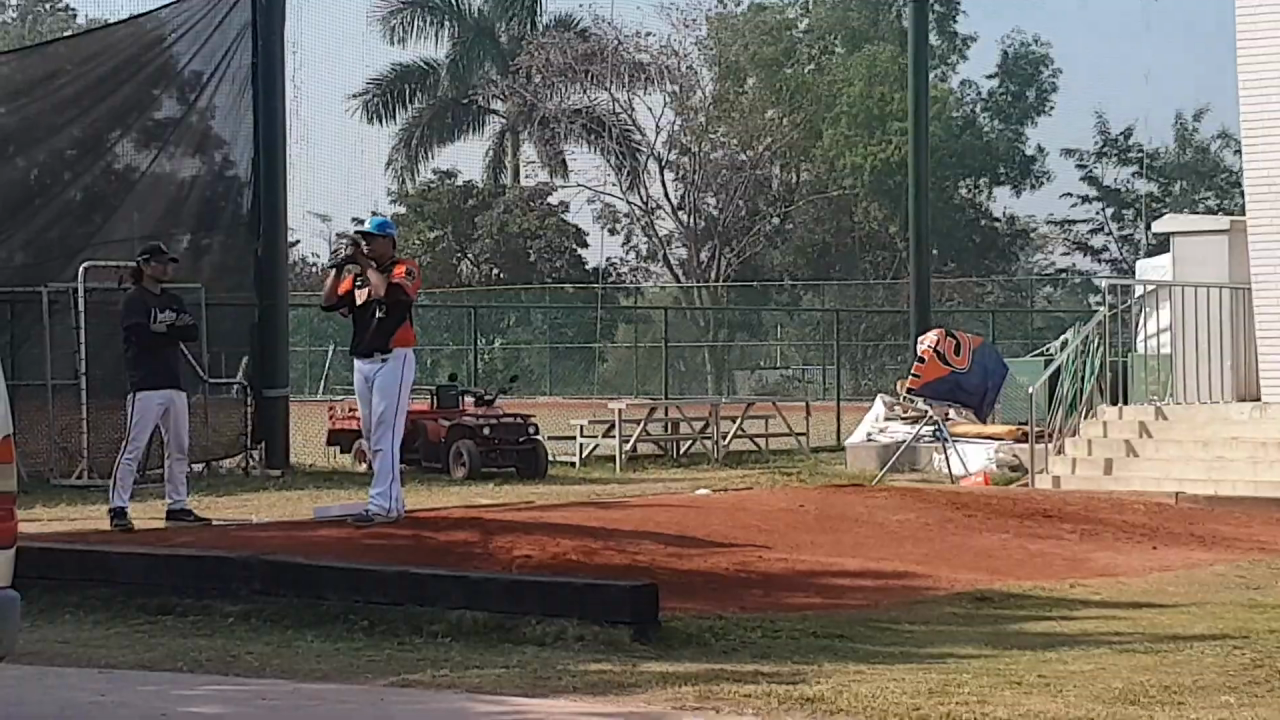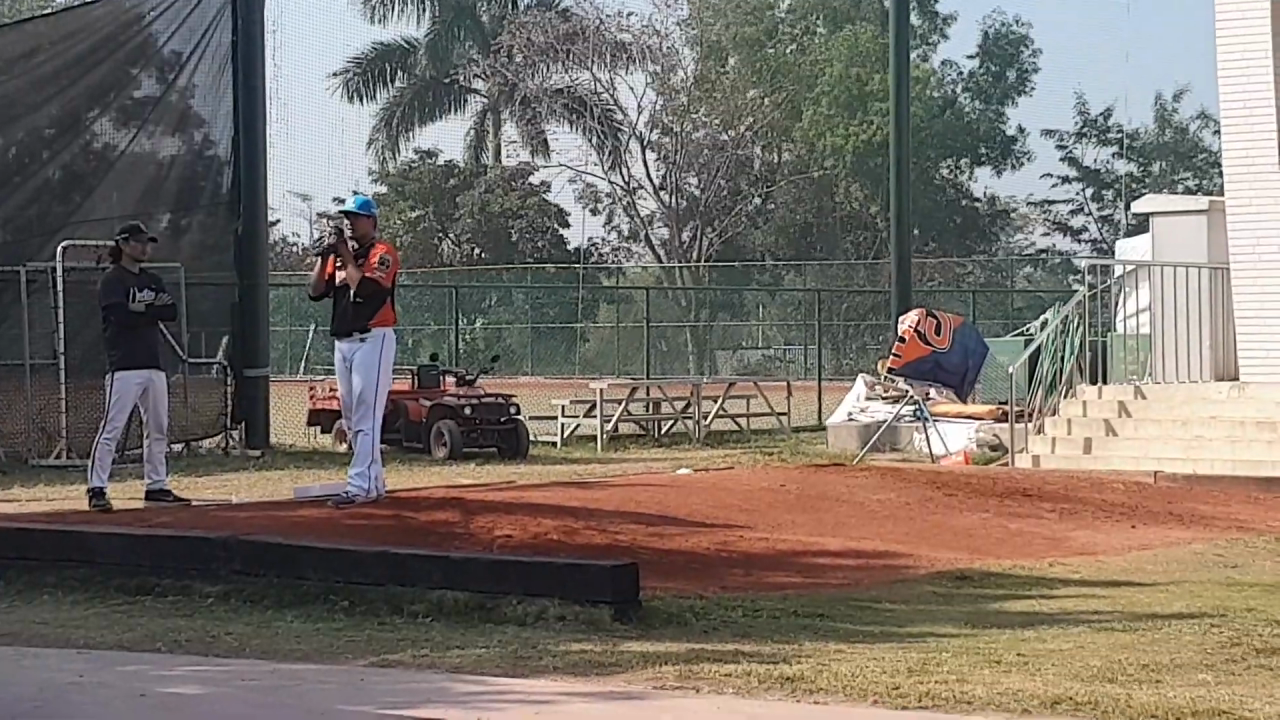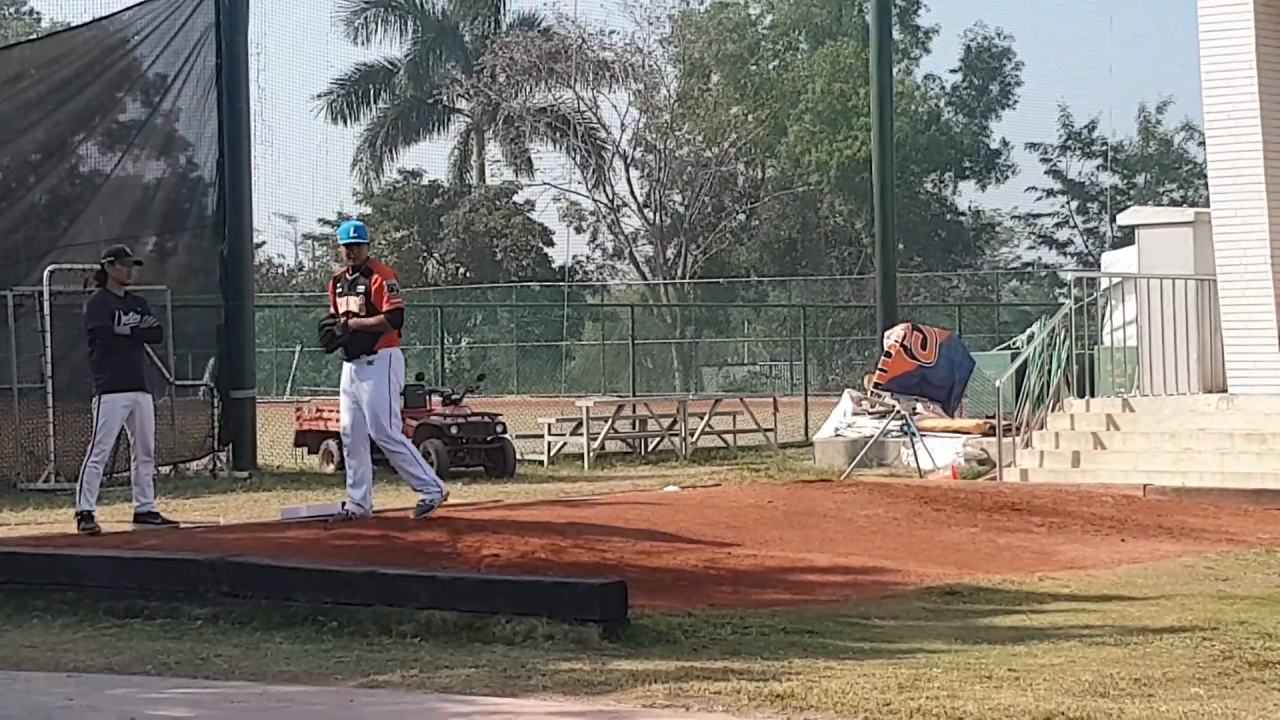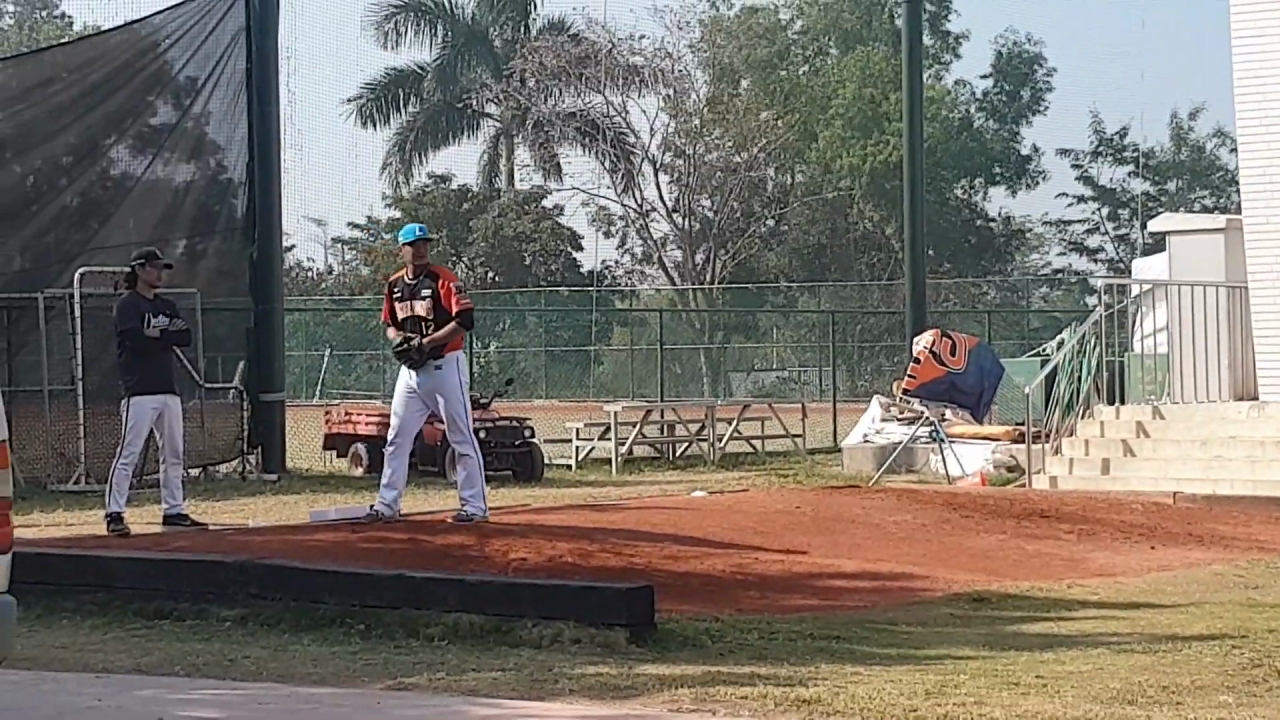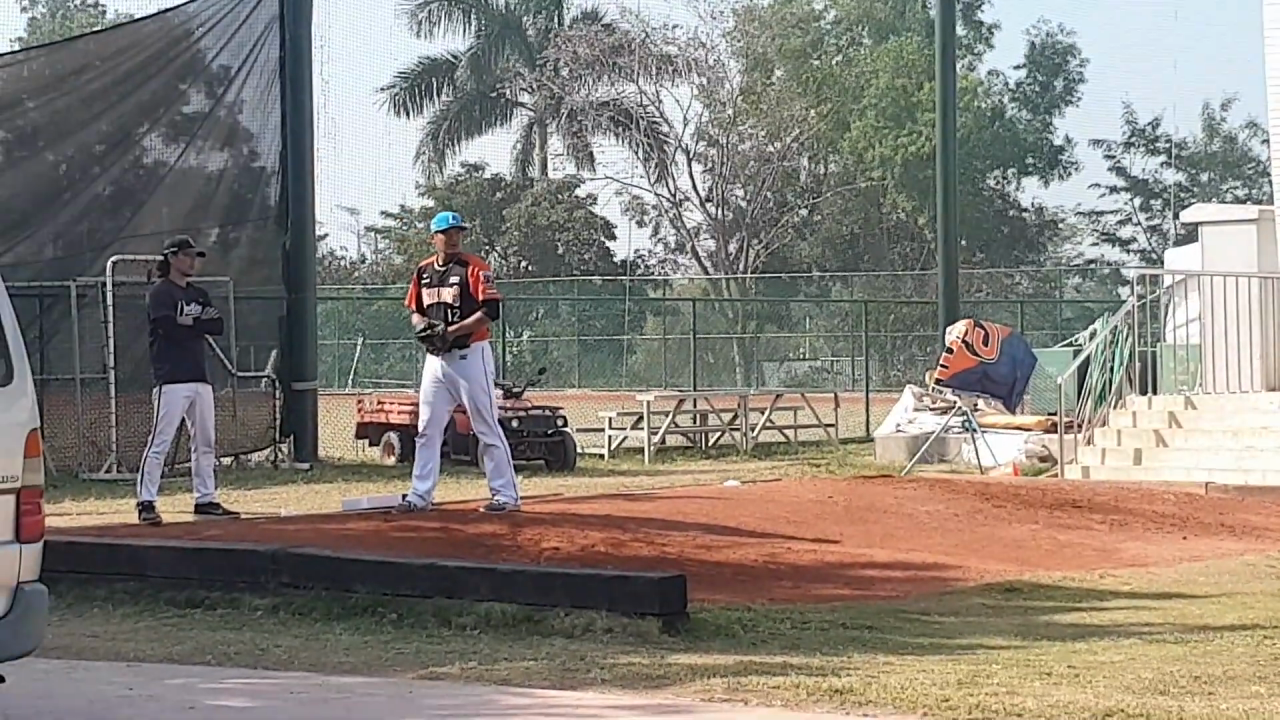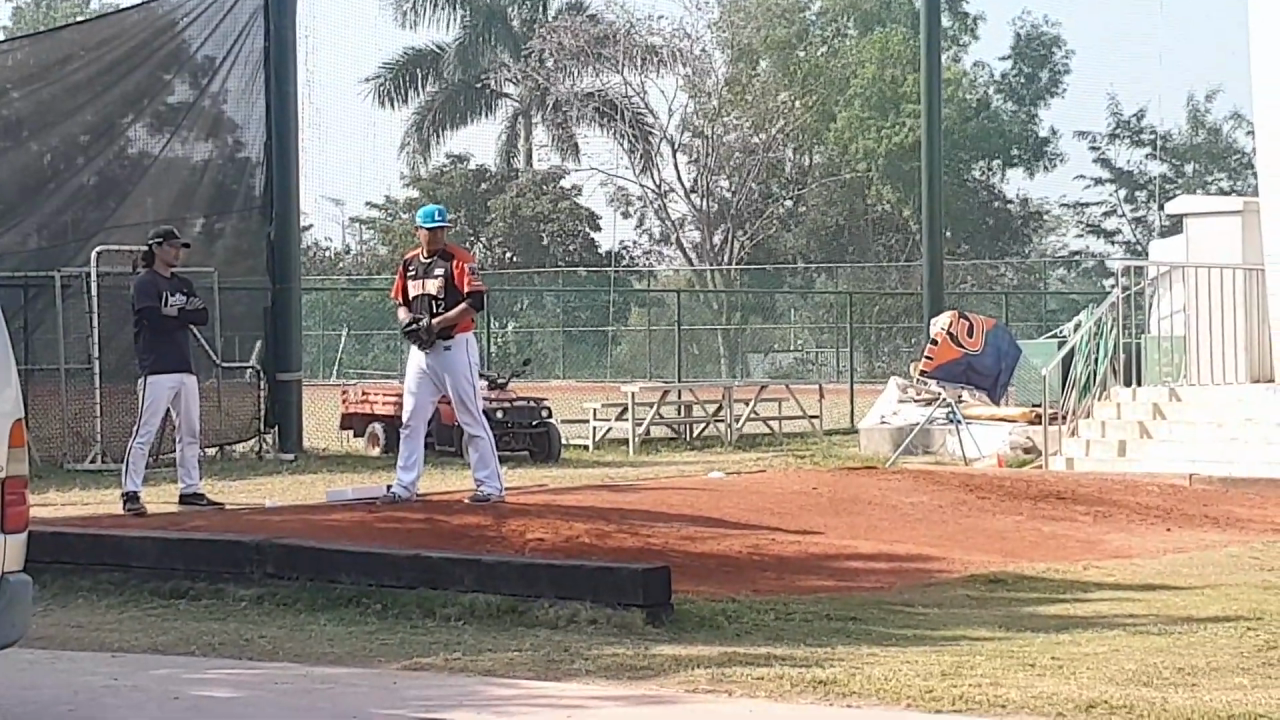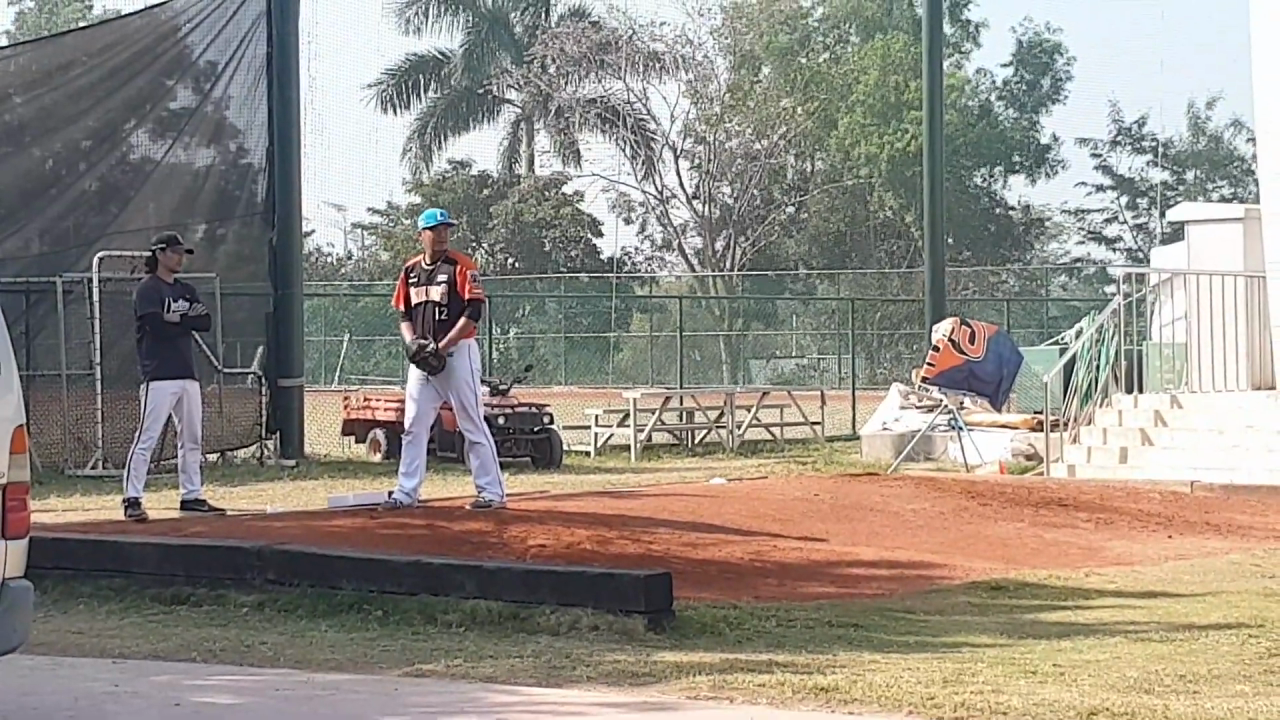
dt=0.5s
person 1, frame 1
left shoulder: (405, 269)
right shoulder: (358, 276)
left elbow: (389, 292)
right elbow: (328, 303)
left wrist: (364, 264)
right wrist: (338, 267)
left hip: (393, 361)
right hip: (363, 362)
left knee: (385, 434)
right knee: (372, 435)
left ankle: (382, 504)
right ankle: (392, 502)
person 1, frame 2
left shoulder: (382, 252)
right shoulder: (339, 254)
left elbow: (365, 288)
right elbow: (316, 293)
left wrist: (345, 253)
right wrist: (324, 257)
left hip: (373, 340)
right hip: (343, 342)
left knee: (365, 415)
right knee: (351, 416)
left ankle: (360, 486)
right ankle: (372, 482)
person 1, frame 3
left shoulder: (381, 276)
right shoulder: (337, 281)
left elbow: (394, 320)
left wrist: (350, 322)
left hip: (381, 361)
right hip: (352, 365)
left knee: (384, 432)
right knee: (351, 434)
left ankle: (431, 489)
right ankle: (358, 502)
person 1, frame 4
left shoulder: (445, 279)
right shoulder: (394, 285)
left elbow: (465, 321)
right elbow: (390, 326)
left wrist: (427, 342)
right wrist: (399, 338)
left hip: (445, 366)
right hip: (411, 369)
left knee: (461, 437)
right knee: (398, 437)
left ankle: (475, 505)
right ankle: (386, 505)
person 1, frame 5
left shoulder: (474, 267)
right shoulder: (423, 271)
left elbow: (490, 312)
right elbow: (415, 311)
left wrist: (451, 330)
right wrist: (422, 324)
left hip: (470, 356)
right hip: (436, 358)
left knee: (486, 427)
right knee: (427, 429)
left ankle: (506, 494)
right ankle: (420, 495)
person 1, frame 6
left shoulder: (460, 259)
right shoulder: (409, 263)
left elbow: (475, 303)
right elbow: (401, 303)
left wrist: (436, 323)
right wrist: (407, 318)
left hip: (455, 347)
right hip: (421, 350)
left knee: (471, 417)
right knee: (412, 419)
left ankle: (491, 485)
right ankle: (404, 486)
person 1, frame 7
left shoulder: (462, 266)
right shoulder: (410, 270)
left elbow: (473, 313)
right elbow: (404, 314)
left wrist: (441, 347)
right wrist: (412, 342)
left hip: (458, 354)
right hip: (423, 359)
left knee: (472, 424)
right knee: (414, 426)
left ankle: (492, 492)
right ankle: (405, 492)
person 2, frame 1
left shoulder: (174, 300)
right shoulder: (134, 300)
left elbow: (192, 332)
right elbow: (143, 336)
left wrist: (163, 328)
right wrist: (174, 330)
left hip: (175, 385)
right hip: (146, 387)
left knee: (179, 449)
right knee: (133, 448)
left ankle: (177, 507)
right ankle: (118, 509)
person 2, frame 2
left shoulder: (153, 280)
right shoulder: (112, 279)
left elbow: (172, 312)
right elbow: (122, 316)
left wrist: (142, 309)
right wrist: (154, 310)
left hip: (154, 364)
right hip: (124, 366)
left knee: (158, 429)
right knee: (112, 428)
left ankle: (156, 487)
right ankle: (96, 489)
person 2, frame 3
left shoulder: (139, 303)
right shoulder: (97, 302)
left elbow: (157, 335)
right elbow: (108, 339)
left wrist: (128, 331)
right wrist: (139, 331)
left hip: (140, 387)
right hip: (111, 389)
left knee: (145, 451)
right knee: (99, 451)
left ankle: (145, 509)
right ankle: (85, 512)
person 2, frame 4
left shoulder: (168, 306)
right shoulder: (127, 304)
left elbow: (186, 337)
right elbow: (137, 341)
left wrist: (157, 334)
right wrist: (168, 335)
left hip: (168, 389)
right hip: (139, 391)
left knee: (174, 454)
right knee: (128, 453)
left ankle: (174, 511)
right ankle: (114, 514)
person 2, frame 5
left shoulder: (200, 294)
right shoulder: (160, 292)
left elbow: (218, 326)
right elbow: (170, 329)
left wrist: (190, 322)
right wrist: (201, 322)
left hip: (200, 378)
right hip: (172, 380)
left knee: (205, 442)
right knee: (160, 442)
left ankle: (205, 500)
right ankle: (146, 502)
person 2, frame 6
left shoulder: (184, 284)
right shoulder: (144, 283)
left elbow: (203, 316)
right elbow: (155, 320)
left wrist: (174, 313)
right wrist: (185, 313)
left hip: (185, 368)
right hip: (156, 370)
left knee: (190, 432)
right knee: (145, 432)
left ankle: (190, 491)
right ankle: (130, 493)
person 2, frame 7
left shoulder: (187, 290)
right shoulder: (147, 289)
left elbow: (205, 322)
right elbow: (158, 326)
left wrist: (178, 319)
right wrist: (188, 320)
left hip: (188, 375)
right hip: (159, 376)
left knee: (192, 439)
right knee: (147, 439)
left ankle: (192, 497)
right ankle: (132, 499)
